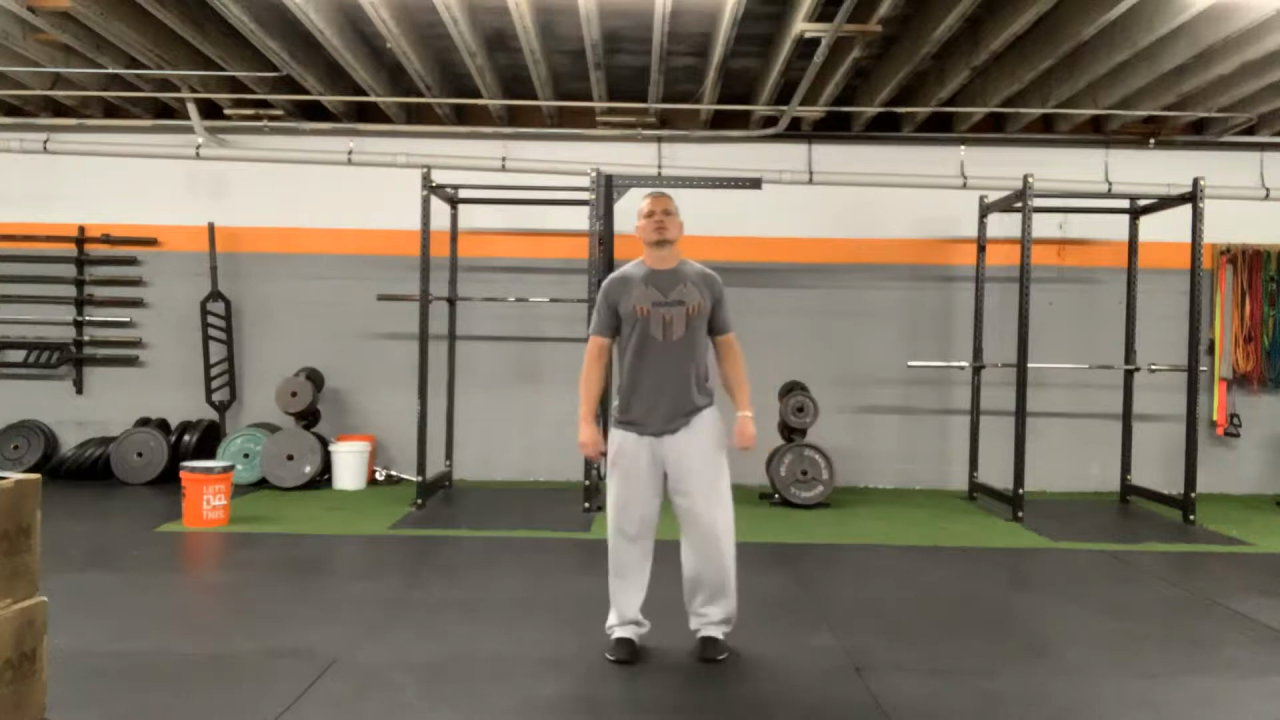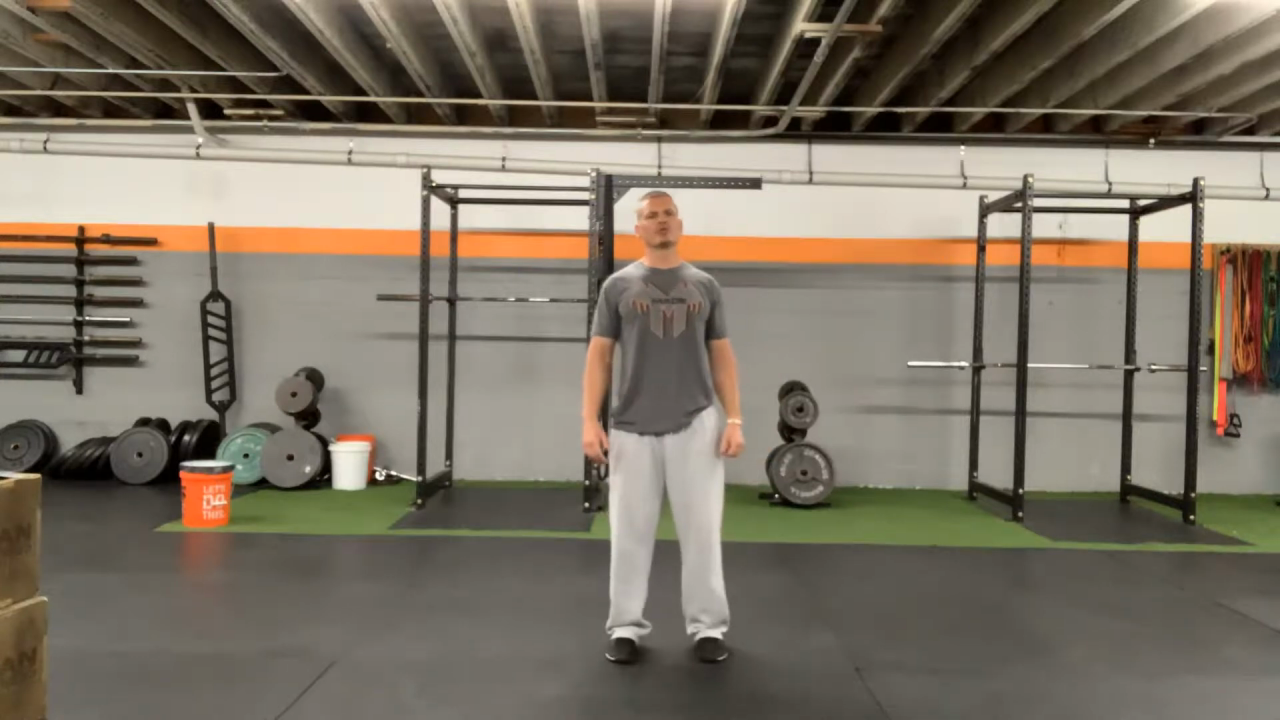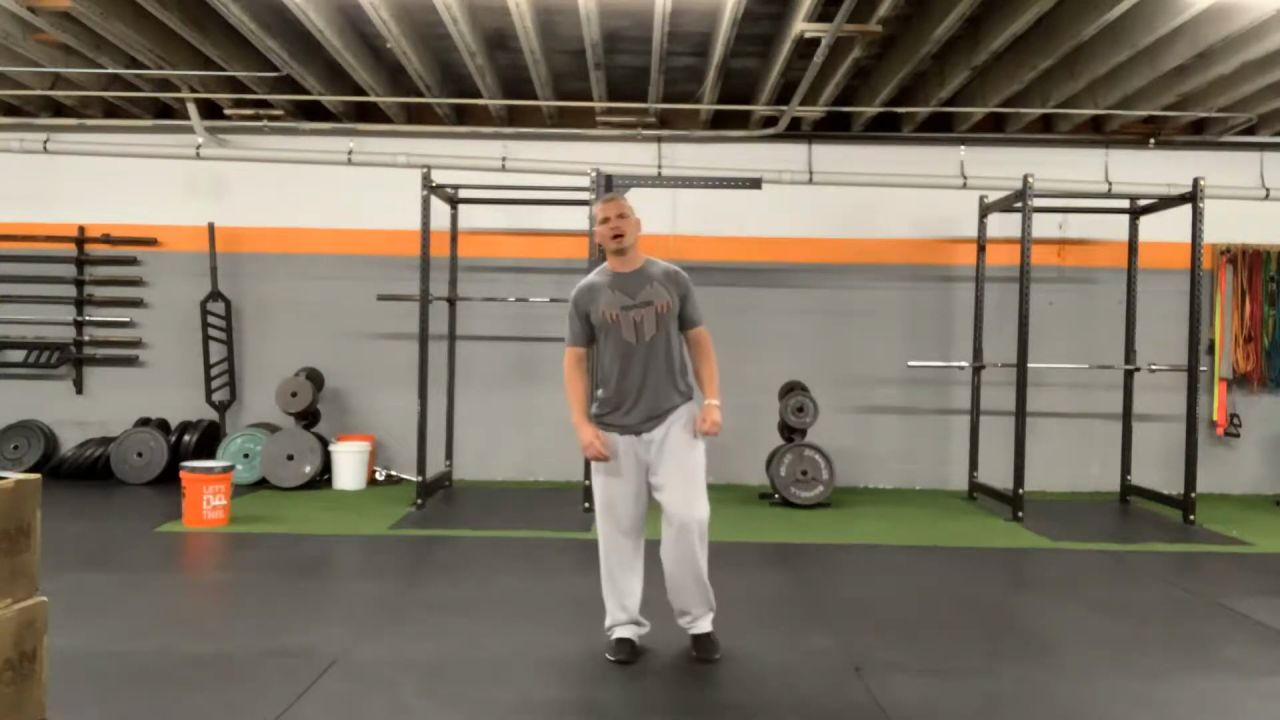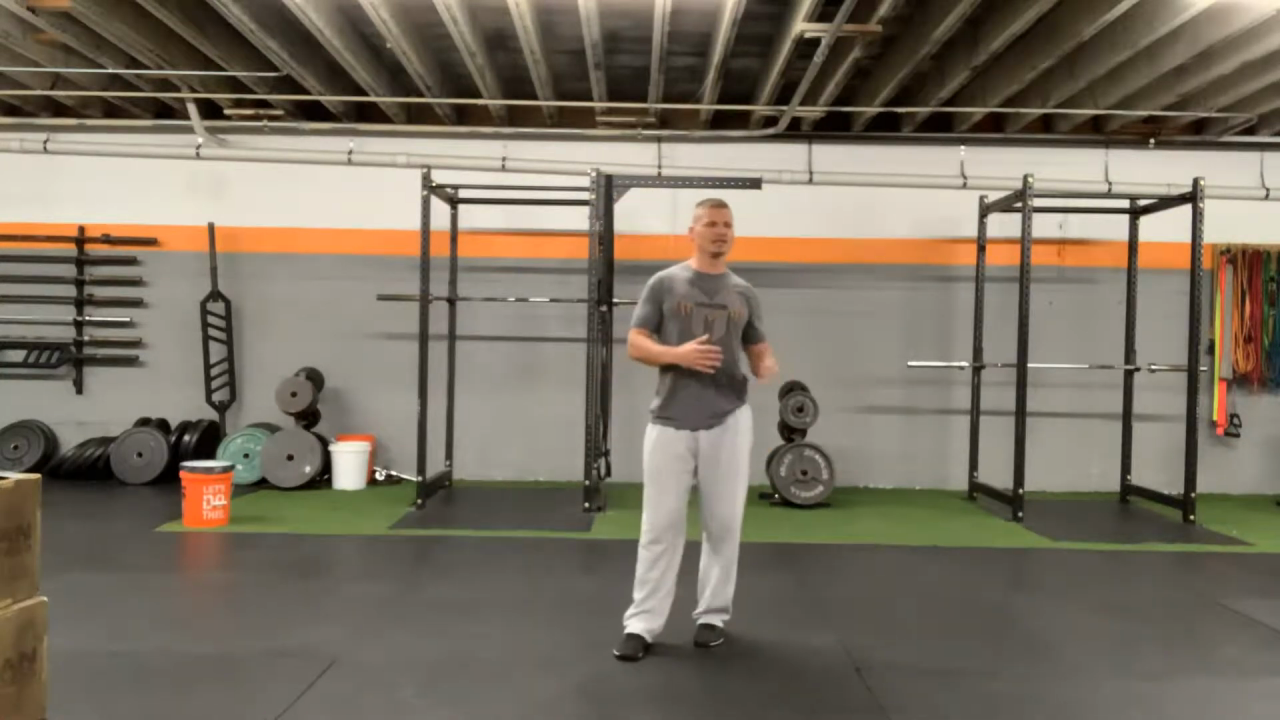
dt=1s
person 1, frame 1
left shoulder: (706, 282)
right shoulder: (618, 284)
left elbow: (727, 348)
right elbow: (597, 353)
left wrist: (744, 411)
right wrist: (586, 420)
left hip: (695, 423)
right hip: (632, 428)
left knee: (711, 527)
right knee: (629, 530)
left ankle: (711, 623)
right ankle: (625, 625)
person 1, frame 2
left shoulder: (705, 286)
right shoulder: (618, 285)
left elbow: (721, 356)
right elbow: (599, 355)
left wrist: (734, 419)
right wrist: (590, 420)
left hip: (696, 425)
right hip: (633, 428)
left knee: (701, 530)
right knee: (630, 531)
left ankle: (708, 626)
right ankle: (625, 626)
person 1, frame 3
left shoulder: (673, 279)
right shoulder: (586, 293)
left elbow: (699, 342)
right elbow: (575, 361)
left wrist: (711, 400)
right wrist: (581, 424)
left hip: (675, 417)
right hip: (615, 428)
left knee: (687, 517)
right knee: (619, 530)
left ankle: (698, 619)
right ankle: (624, 625)
person 1, frame 4
left shoulder: (744, 293)
right shoulder: (664, 283)
left elbow: (758, 352)
right elbow: (636, 344)
left wrist: (765, 368)
right wrist: (679, 355)
left hip: (728, 421)
right hip: (670, 422)
left knee: (723, 524)
right knee: (660, 524)
left ankle: (713, 613)
right ankle: (642, 622)
